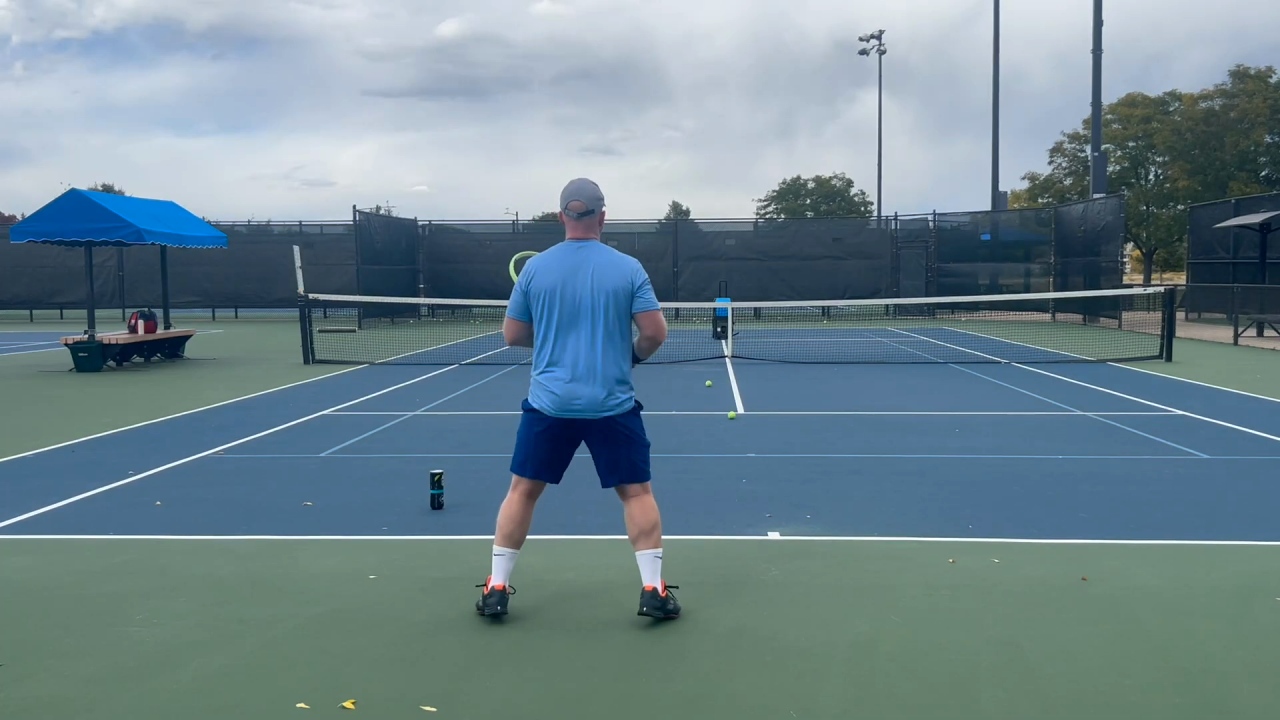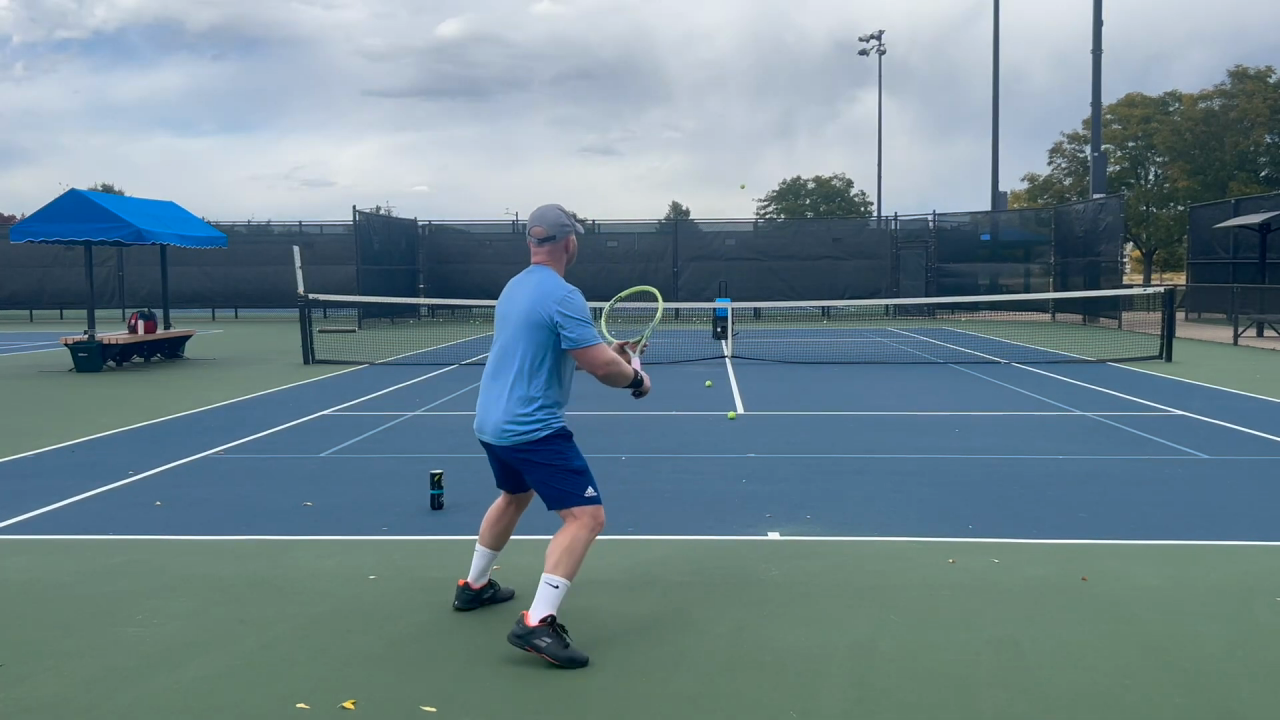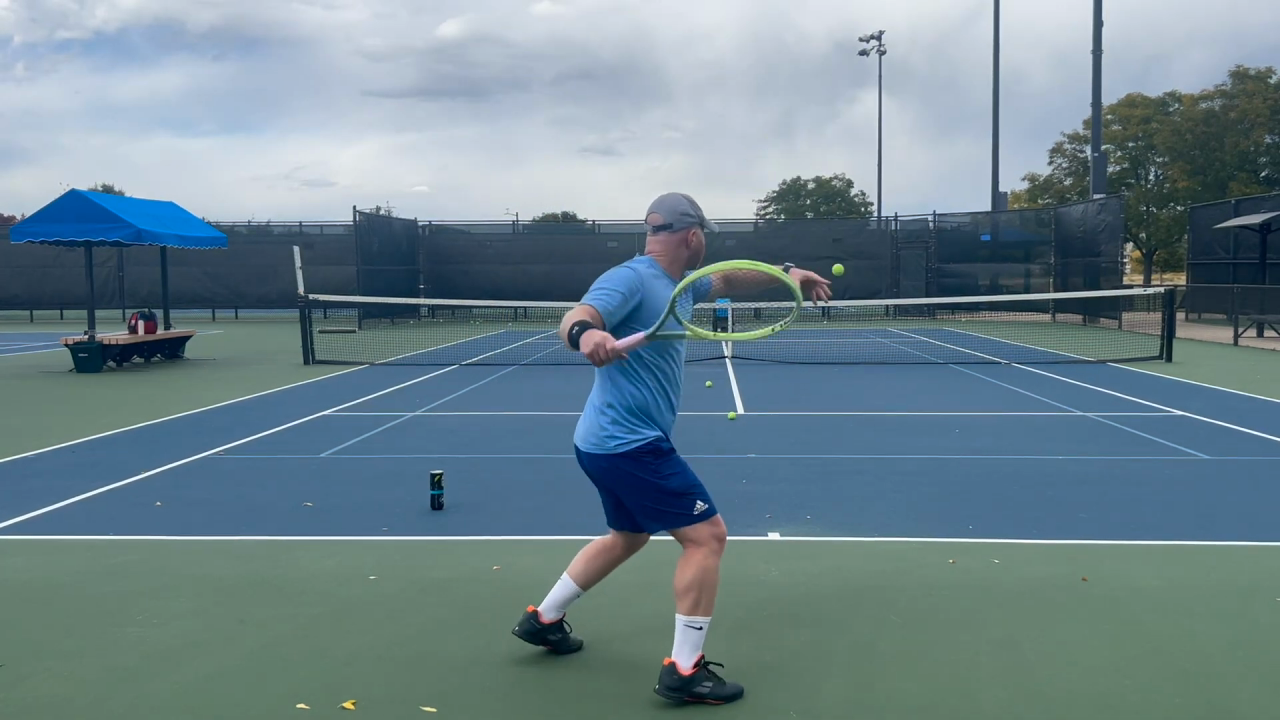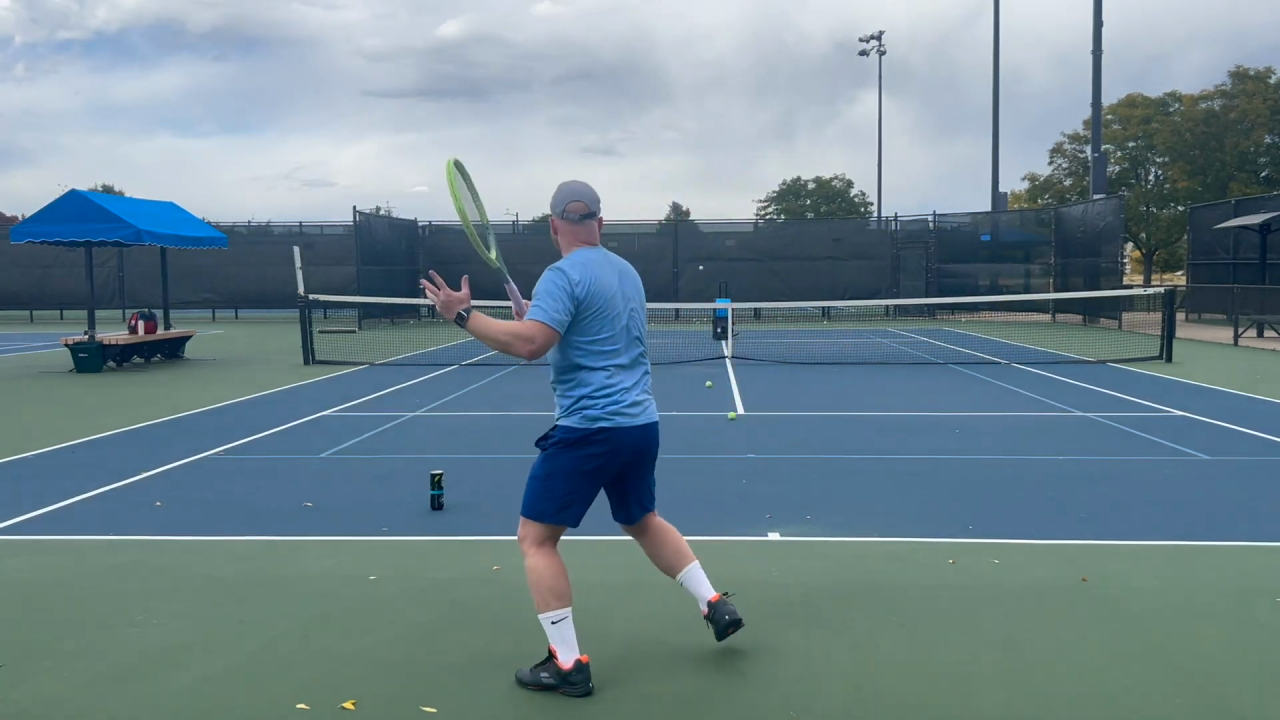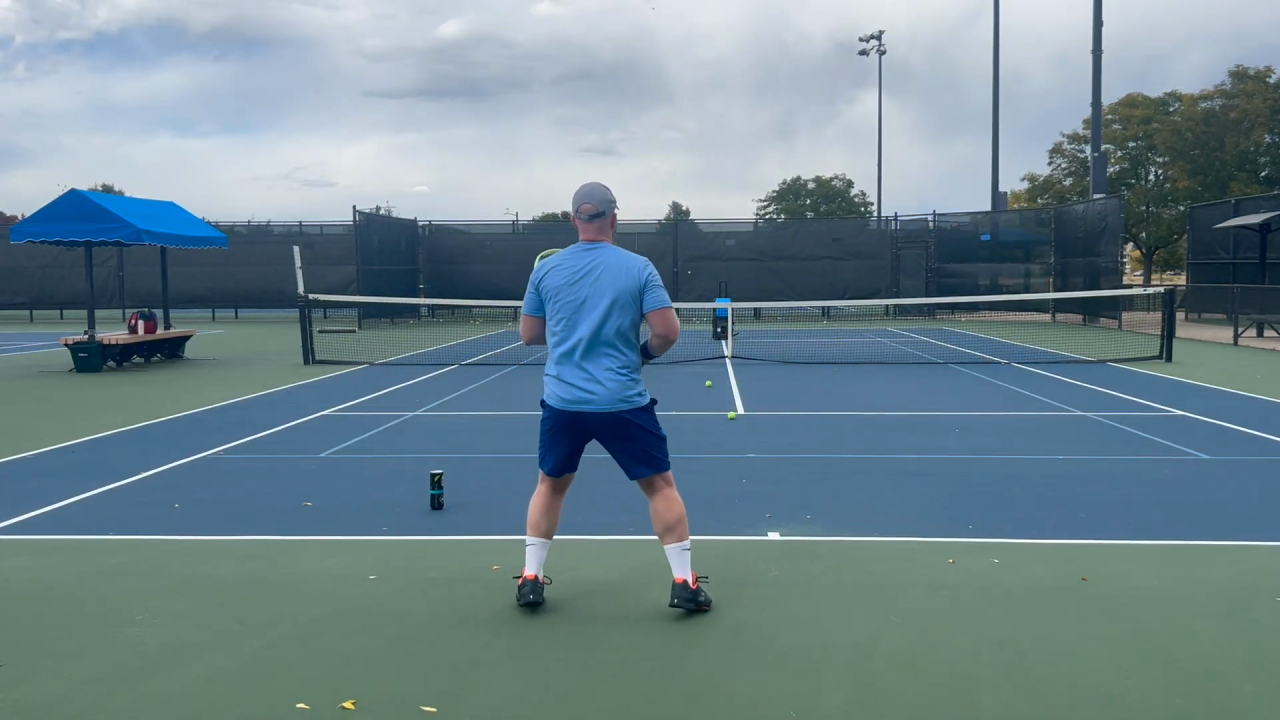
dt=1s
person 1, frame 1
left shoulder: (535, 268)
right shoulder: (628, 268)
left elbow: (513, 336)
right elbow: (656, 333)
right wrist: (632, 355)
left hip: (548, 403)
right hip: (611, 406)
left knee: (523, 491)
right knee: (637, 492)
left ankle: (496, 589)
right ankle: (654, 591)
person 1, frame 2
left shoulder: (515, 288)
right shoulder: (562, 295)
right elbow: (600, 366)
left wrist: (606, 354)
right wrist: (636, 379)
left hip: (492, 424)
right hip: (533, 430)
left knee: (514, 498)
right knee: (585, 518)
left ankle: (474, 585)
right ankle: (537, 624)
person 1, frame 3
left shoulder: (672, 280)
right shoulder: (628, 279)
left elbow: (722, 280)
right elbow: (573, 321)
left wrist: (787, 272)
right wrist: (585, 335)
left hip: (610, 441)
right hip: (628, 445)
left knee: (627, 536)
right knee: (705, 538)
left ankle: (543, 618)
right ankle: (684, 669)
person 1, frame 4
left shoulder: (564, 274)
right shoulder: (625, 272)
left elbow: (529, 342)
left wrist: (464, 315)
right wrist: (532, 313)
left hip: (587, 430)
right hip: (641, 425)
left knee: (536, 538)
right knee: (644, 523)
left ankle: (568, 662)
right ankle: (713, 604)
person 1, frame 5
left shoulder: (546, 268)
right shoulder: (640, 269)
left elbow: (530, 336)
right elbow: (667, 332)
right wrist: (647, 351)
left hip: (563, 402)
right hip: (625, 403)
left knee: (550, 486)
right knee: (661, 486)
left ankle: (531, 579)
right ankle: (684, 583)
